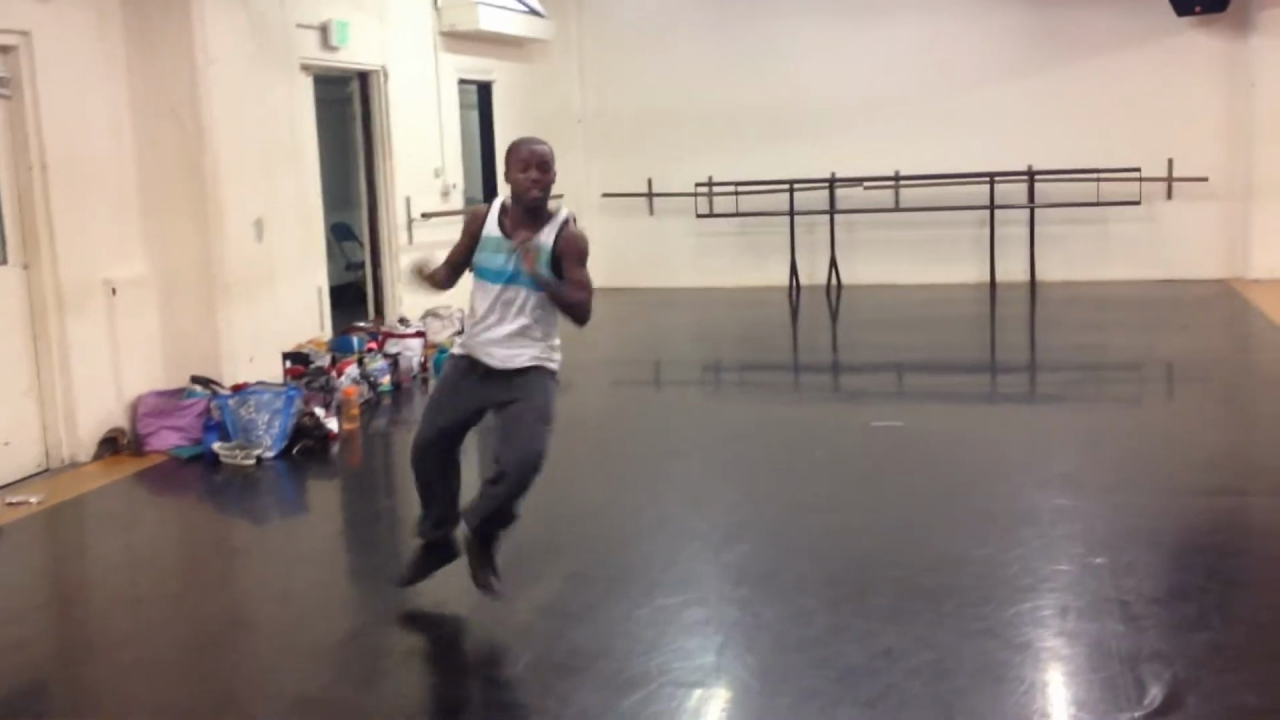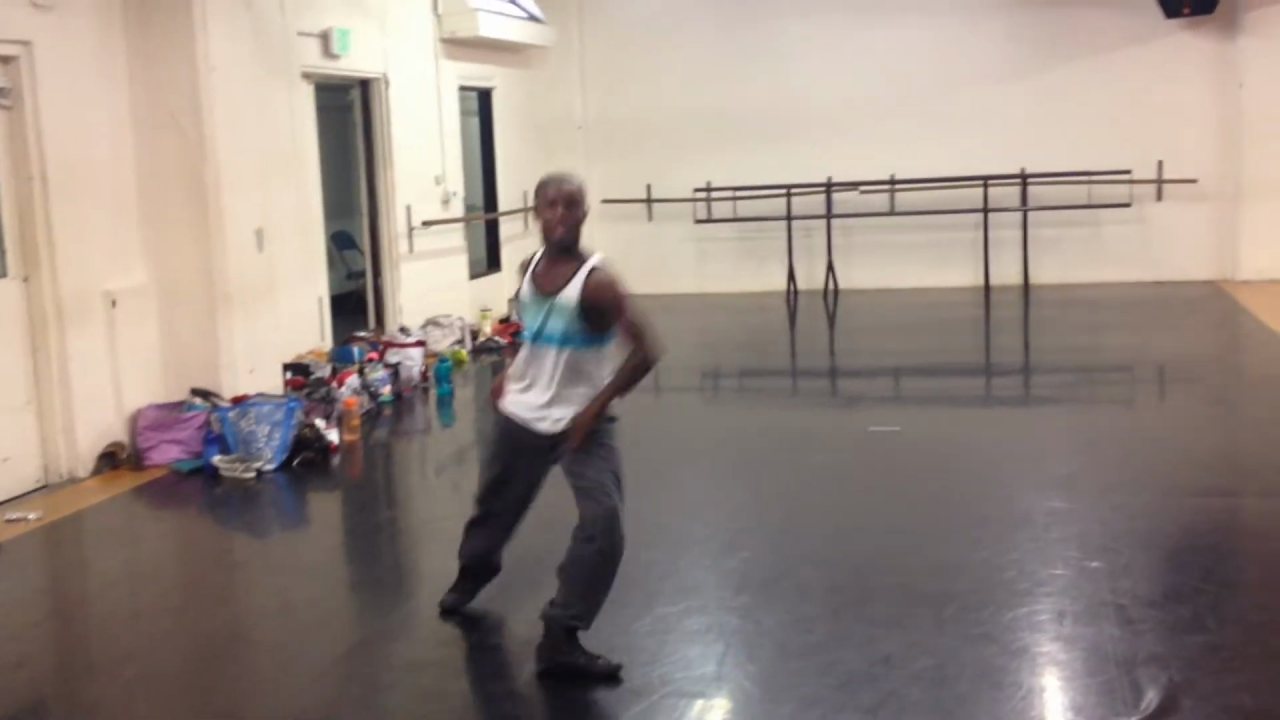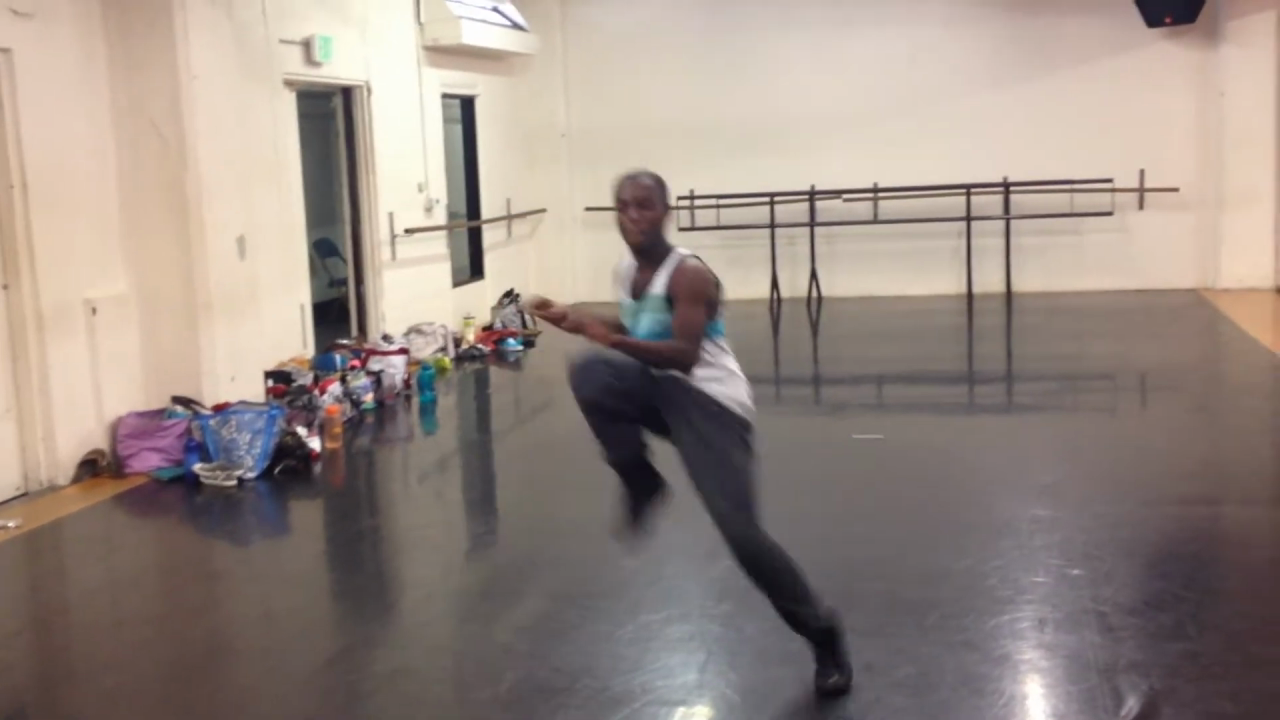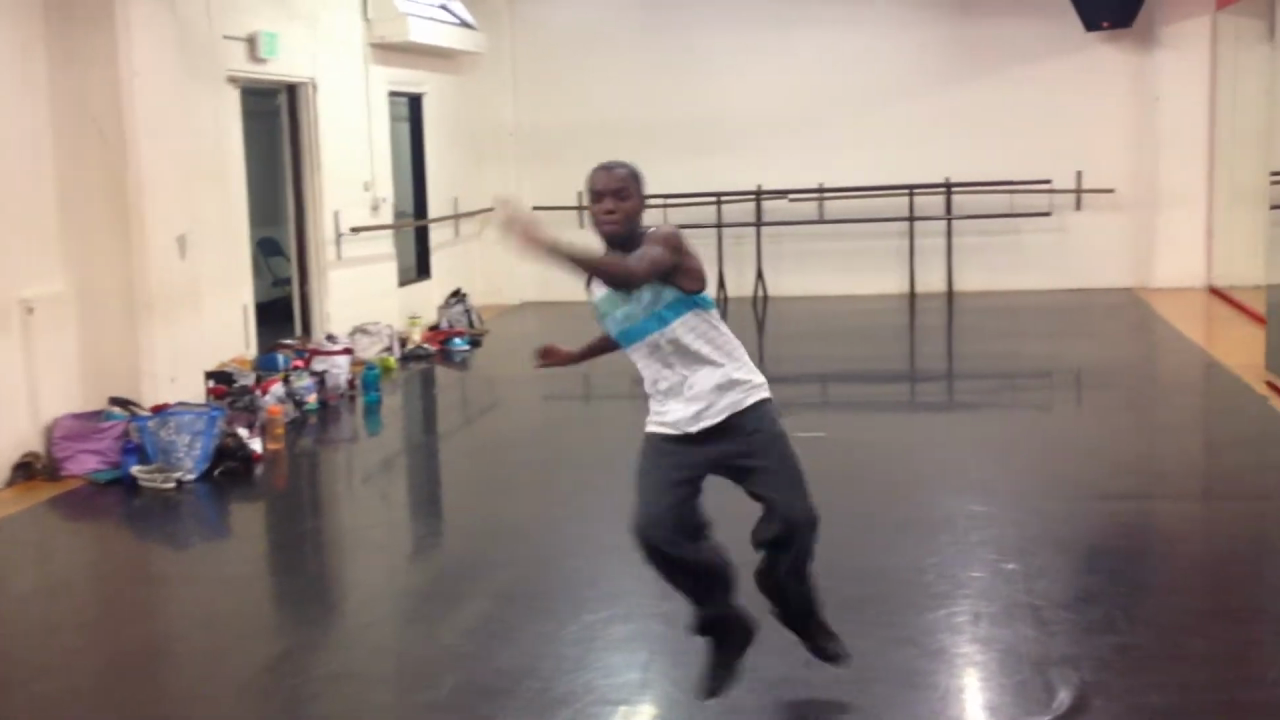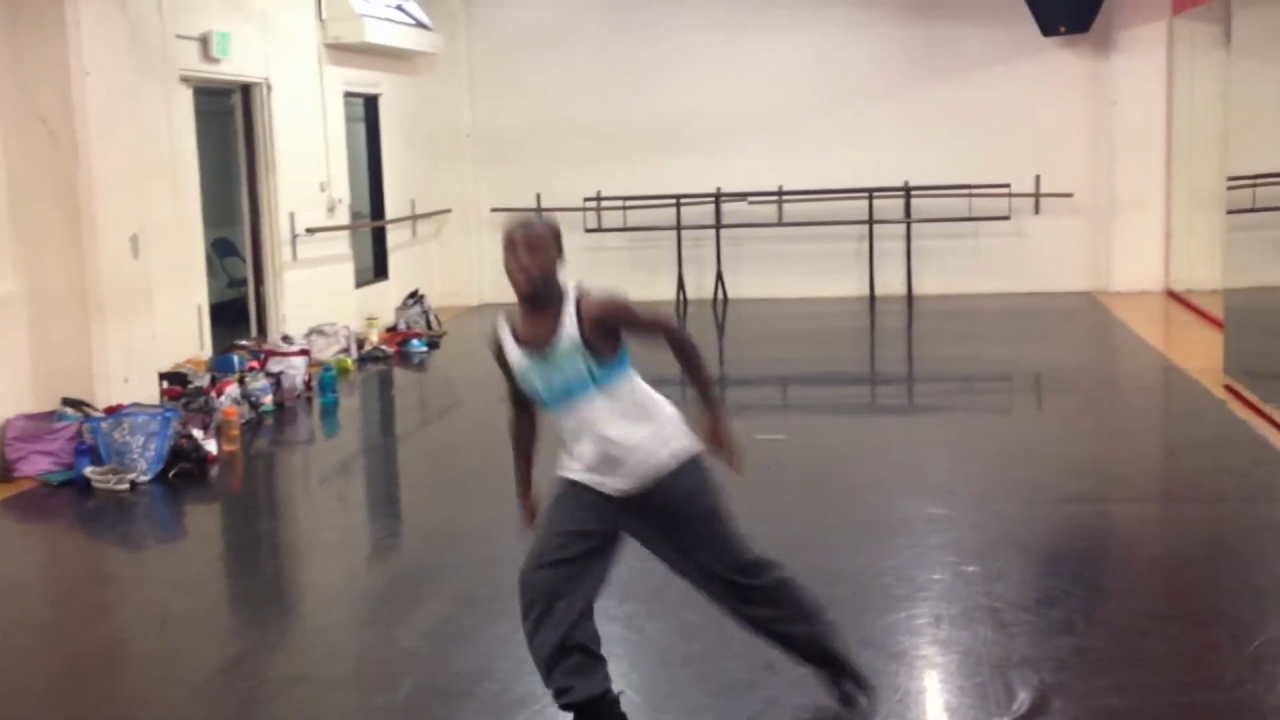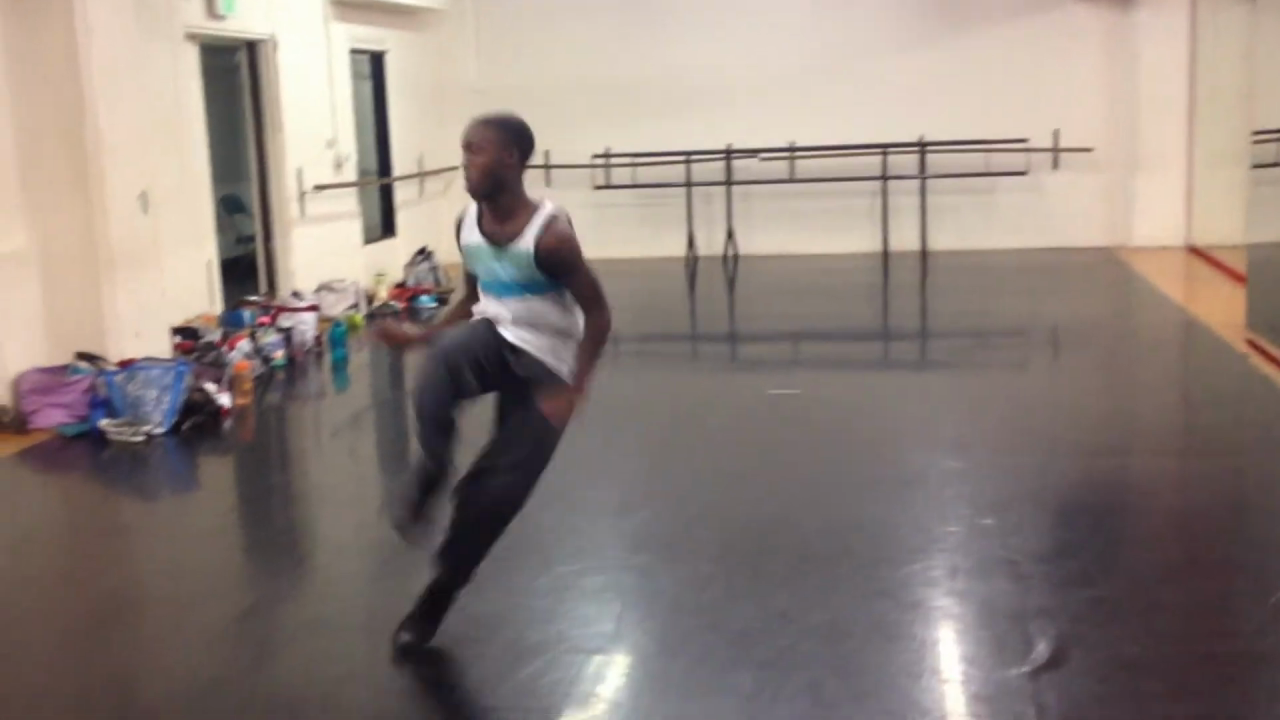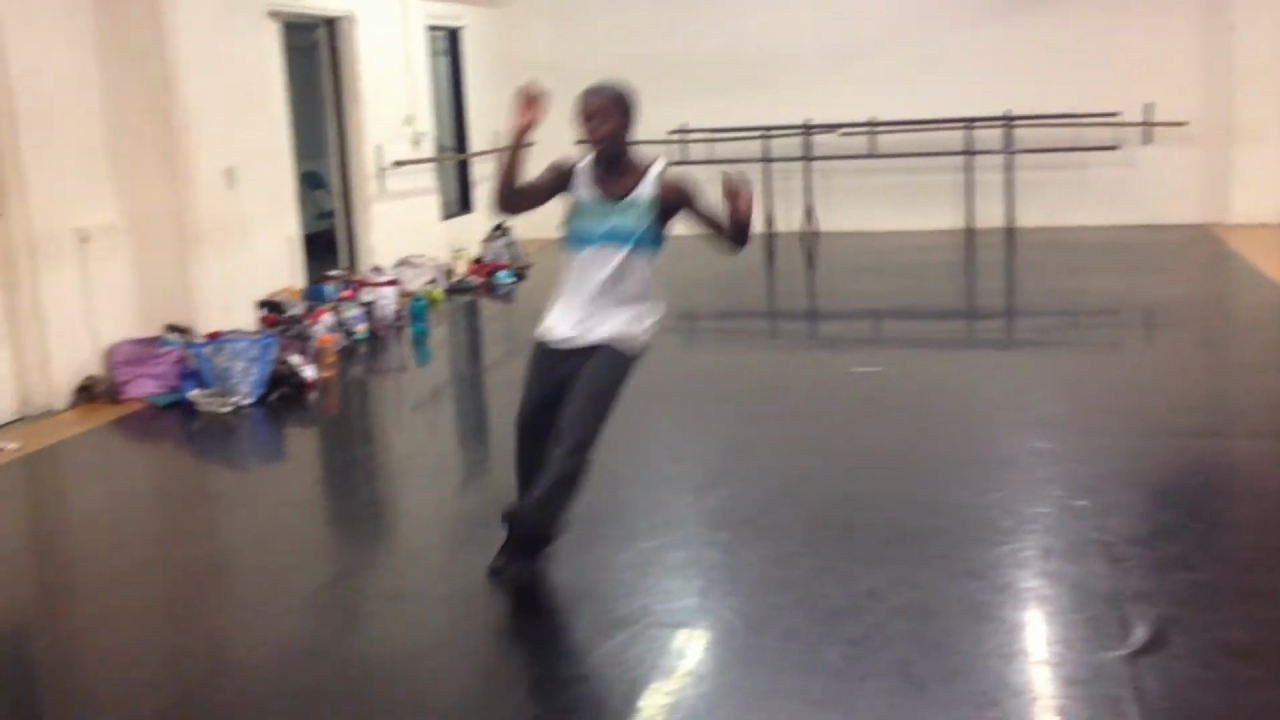
dt=0.3s
person 1, frame 1
left shoulder: (567, 234)
right shoulder: (481, 218)
left elbow: (582, 312)
right elbow: (449, 277)
left wrist: (542, 277)
right wrist: (429, 275)
left hip: (531, 365)
right hip: (473, 354)
left knee: (523, 459)
right knee: (430, 443)
left ankle: (481, 535)
right ankle: (437, 540)
person 1, frame 2
left shoulder: (598, 283)
right shoulder: (529, 270)
left elbow: (644, 354)
left wrist: (595, 409)
right wrist: (503, 381)
left hip: (582, 418)
right hip: (522, 414)
left knee: (603, 521)
right knee: (495, 507)
left ankle: (560, 637)
right ankle: (475, 571)
person 1, frame 3
left shoulder: (689, 274)
right shoulder: (626, 272)
left elbow: (684, 356)
left wrist: (613, 339)
right wrist: (572, 320)
left hip: (716, 404)
right hip: (663, 395)
left knee: (742, 534)
right knee: (590, 375)
left ankle: (822, 636)
right ankle: (644, 484)
person 1, frame 4
left shoulder: (666, 245)
right shoulder: (598, 281)
left elbow: (633, 275)
left wrist: (549, 246)
right wrist: (575, 353)
left hip: (737, 403)
right hip: (671, 421)
left knee: (791, 521)
right knee: (660, 533)
left ankle: (799, 611)
right ankle: (725, 625)
person 1, frame 5
left shoulder: (594, 311)
right shoulder: (503, 340)
left elbow: (675, 335)
right elbow: (523, 411)
left wrist: (712, 410)
right wrist: (524, 486)
left hip: (661, 462)
right hip: (589, 481)
left knee: (736, 572)
right knee: (543, 583)
left ankle: (834, 664)
person 1, frame 6
left shoulder: (552, 234)
right shoulder: (467, 223)
left elbow: (598, 311)
left wrist: (573, 391)
right wrist: (425, 334)
left hip: (545, 364)
right hip: (490, 341)
left knee: (499, 492)
right knee: (441, 368)
left ankle: (437, 598)
right ankle: (434, 475)
person 1, frame 7
left shoulder: (663, 185)
right shoulder: (570, 174)
left elbow: (731, 239)
right elbow: (509, 203)
left wrist: (741, 216)
right wrist: (519, 139)
left hip: (620, 330)
right hip: (566, 322)
left knee: (571, 439)
right knee: (532, 427)
left ankle: (529, 536)
right ankle: (525, 525)
